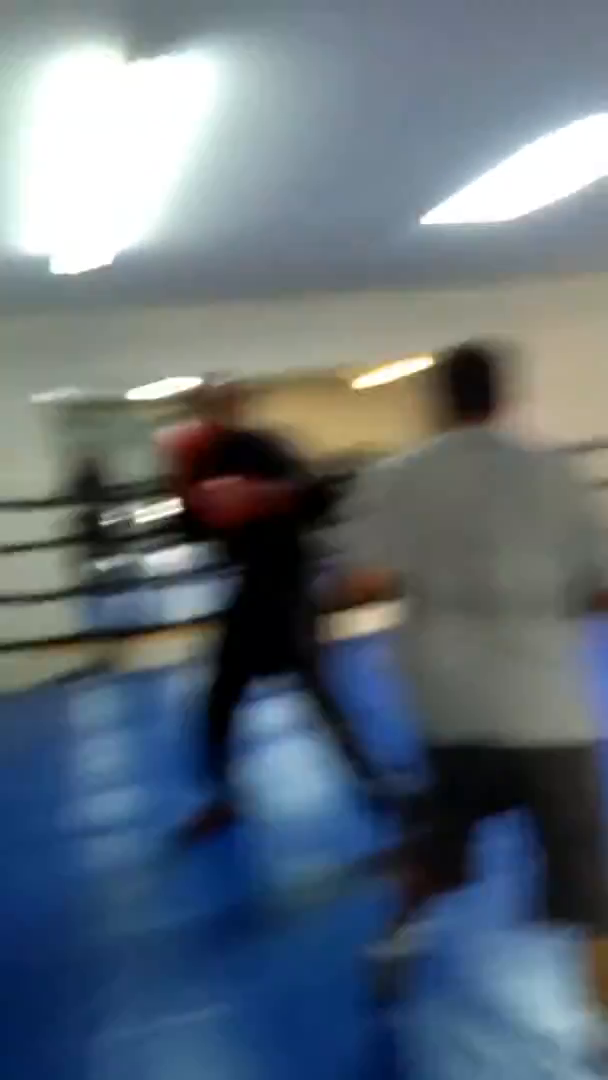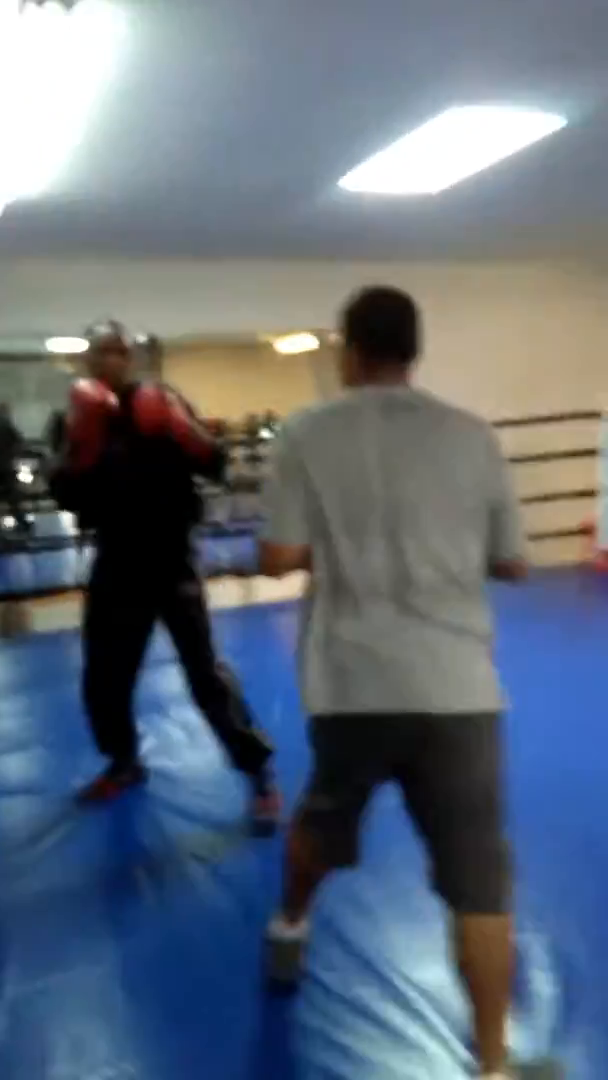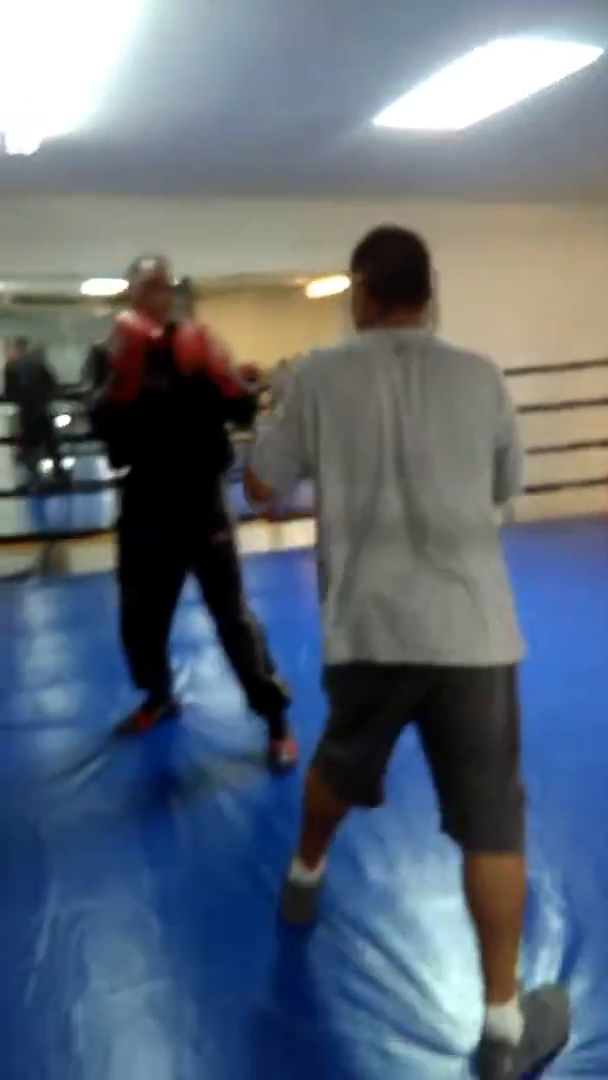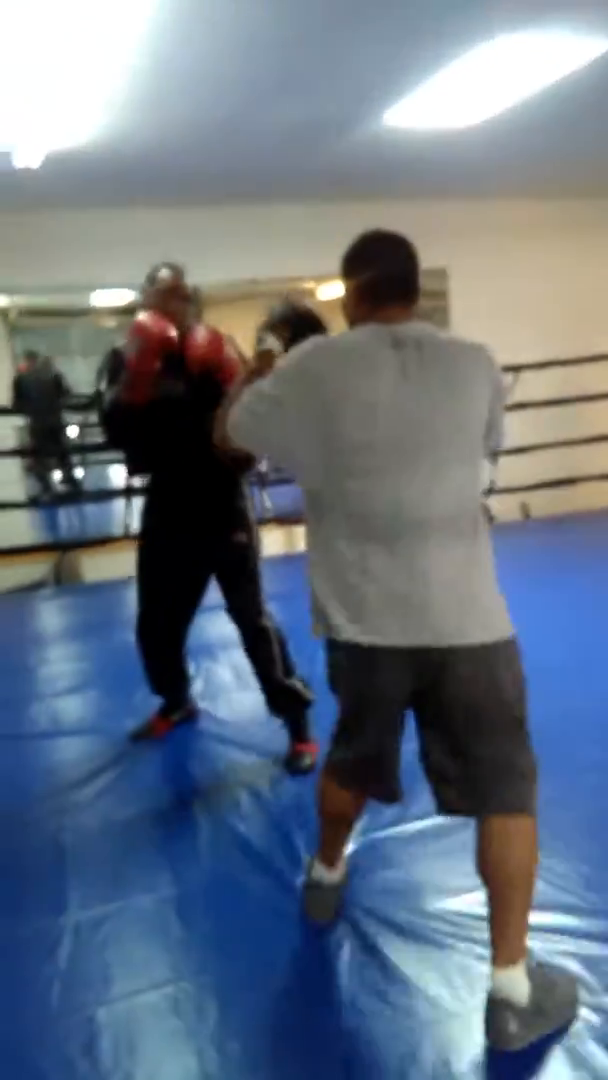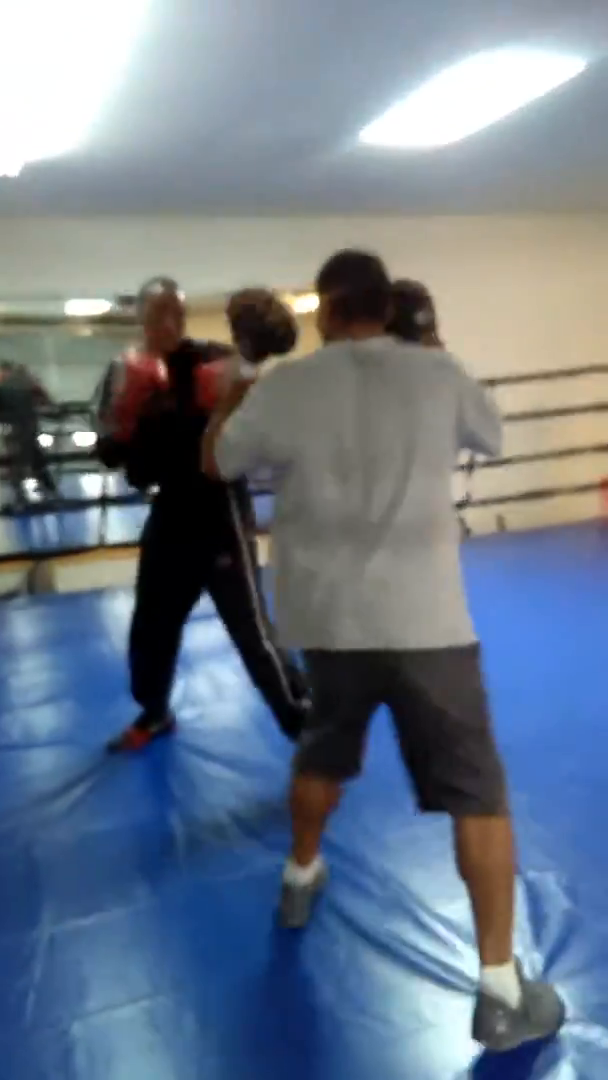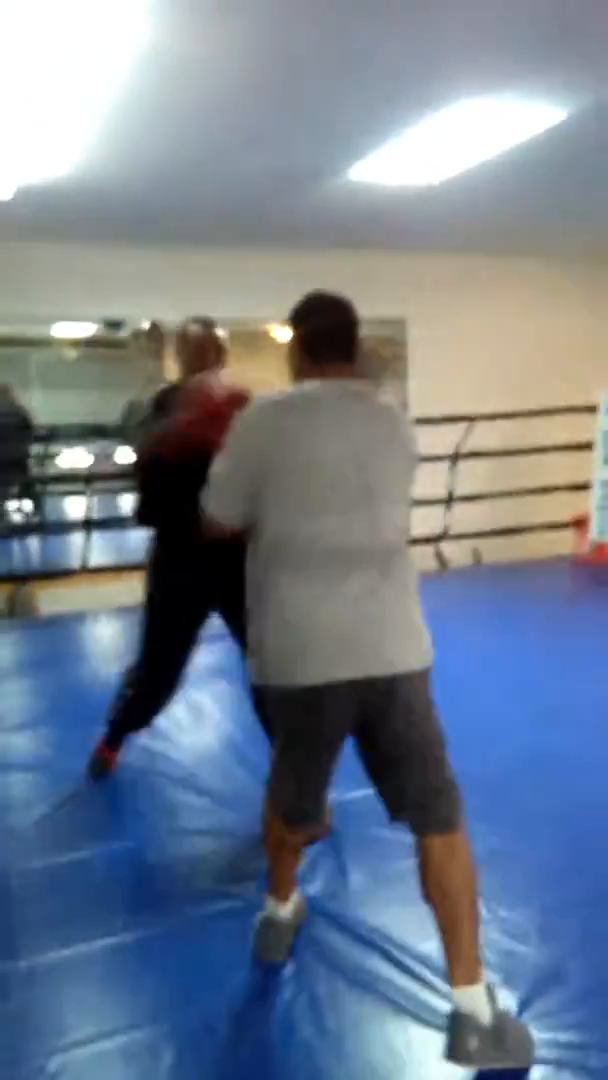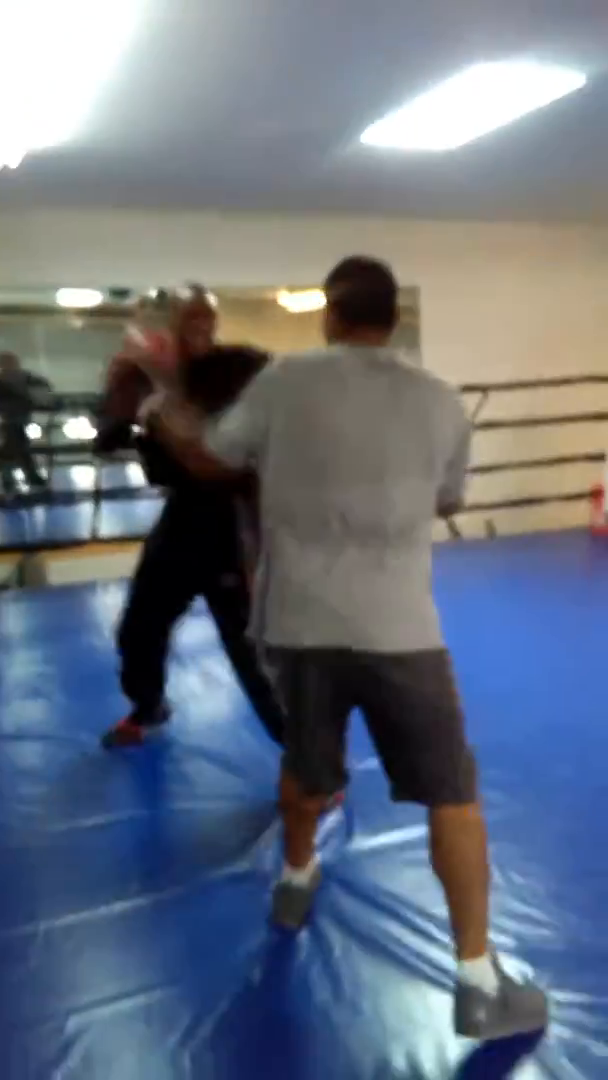
dt=0.2s
person 1, frame 1
left shoulder: (400, 480)
left elbow: (359, 586)
left hip: (454, 712)
right hip: (551, 716)
left knee: (439, 843)
left ankle: (400, 942)
person 1, frame 2
left shoulder: (307, 435)
right shoulder: (471, 437)
left elbow: (278, 557)
right elbow: (509, 563)
left hip: (350, 681)
right hip: (454, 687)
left knee: (321, 821)
right knee: (478, 885)
left ankle: (285, 933)
person 1, frame 3
left shoulder: (319, 376)
right shoulder: (482, 380)
left elbow: (261, 485)
left hip: (367, 630)
right hip: (470, 634)
left knee: (340, 763)
right knee: (494, 821)
left ankle: (306, 875)
person 1, frame 4
left shoulder: (312, 367)
right shoulder: (474, 365)
left elbow: (230, 437)
left wrist: (257, 373)
left hip: (365, 619)
right hip: (466, 617)
left knee: (356, 761)
right knee: (504, 792)
left ankle: (325, 874)
right ankle: (513, 990)
person 1, frame 5
left shoulder: (282, 386)
right shoulder: (438, 375)
left elbow: (216, 464)
right elbow: (488, 436)
left wrist: (229, 401)
left hip: (331, 621)
right hip: (427, 625)
left knee: (324, 751)
right knee: (479, 791)
left ankle: (300, 877)
right ankle: (502, 986)
person 1, frame 6
left shoulder: (265, 420)
right shoulder: (393, 423)
left elbow: (219, 523)
left wrist: (238, 467)
left hip: (297, 653)
right hip: (392, 650)
left knee: (292, 794)
right knee: (436, 814)
left ankle: (279, 912)
right ankle: (473, 1010)
person 1, frame 7
left shoulder: (287, 381)
right shoulder: (435, 400)
left elbow: (211, 457)
left wrist: (164, 414)
left hip: (304, 623)
right hip: (401, 627)
left knee: (307, 760)
right knee: (450, 791)
left ankle: (295, 879)
right ankle: (479, 982)
person 2, frame 1
left shoulder: (264, 448)
right shoulder: (210, 459)
left elbow: (316, 498)
right elbow: (196, 525)
left wrist: (261, 498)
right wrist: (188, 482)
left hip: (291, 585)
right hip: (256, 587)
left knee: (325, 704)
right knee: (220, 700)
right ankle: (222, 800)
person 2, frame 2
left shoulder: (158, 402)
right shoulder: (75, 418)
left elbow: (215, 464)
right elbow: (66, 493)
left wrist: (184, 430)
right wrist: (81, 443)
left hip: (168, 550)
right hip: (117, 557)
left knee: (202, 665)
right knee: (104, 672)
left ankle: (258, 773)
right ankle: (124, 761)
person 2, frame 3
left shoulder: (195, 342)
right shoulder: (111, 351)
left elbow: (244, 412)
right elbow: (102, 424)
left wrist: (221, 374)
right wrist: (123, 372)
left hip: (200, 493)
right hip: (145, 496)
left knee: (231, 612)
right knee: (140, 611)
left ankle: (277, 720)
right ankle: (159, 696)
person 2, frame 4
left shoulder: (214, 347)
right shoulder: (128, 358)
right elbow: (116, 426)
left wrist: (235, 378)
right wrist: (137, 372)
left hip: (220, 497)
right hip: (166, 502)
left knee: (251, 615)
right knee: (156, 617)
left ankle: (297, 721)
right ankle: (176, 700)
person 2, frame 5
left shoulder: (210, 361)
right shoulder: (124, 375)
right elbow: (109, 453)
right wrist: (122, 412)
left hip: (220, 511)
right hip: (171, 515)
left knee: (250, 632)
right knee: (150, 629)
right ankle: (155, 713)
person 2, frame 6
left shoulder: (237, 404)
right shoulder: (162, 406)
right elbow: (148, 469)
right wrist: (190, 421)
left hip: (237, 550)
right hip: (181, 553)
right knee: (158, 668)
right ankle: (115, 736)
person 2, frame 7
left shoulder: (241, 366)
right shoulder: (153, 378)
right elbow: (108, 437)
right wrist: (124, 386)
left hip: (227, 518)
right hip: (180, 513)
left knee: (245, 649)
right knee: (138, 630)
right ankle: (148, 706)
